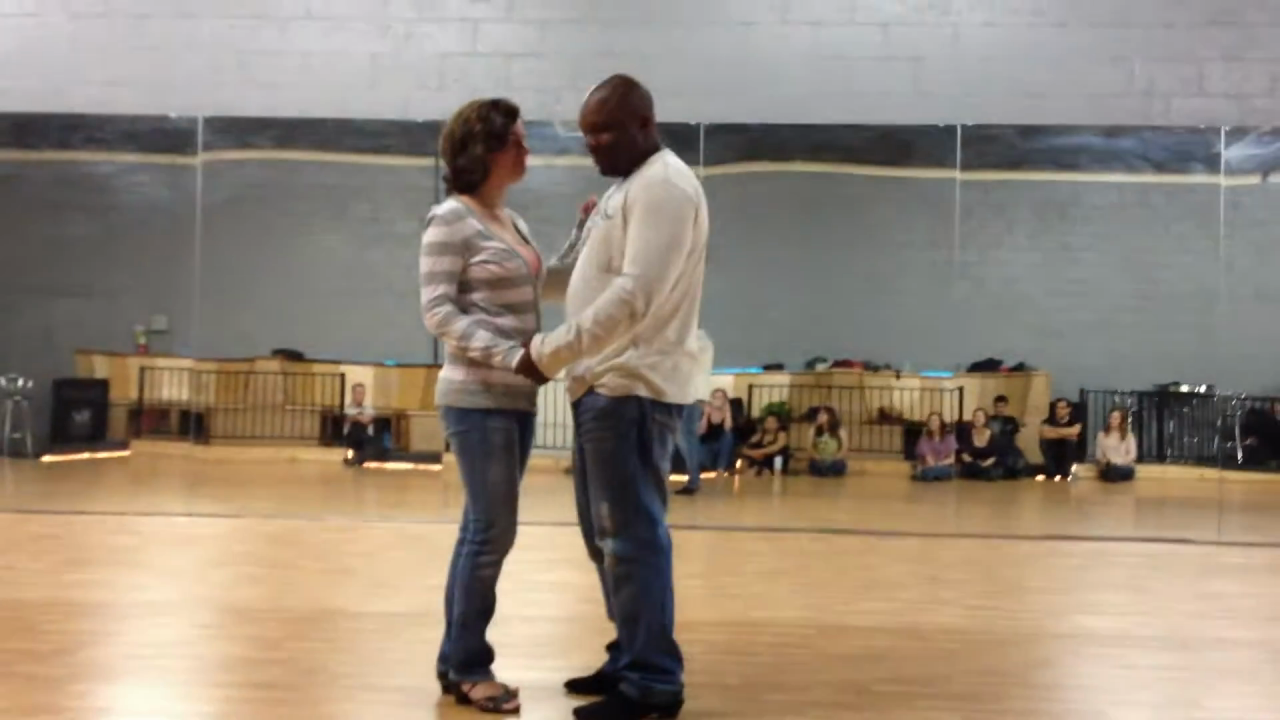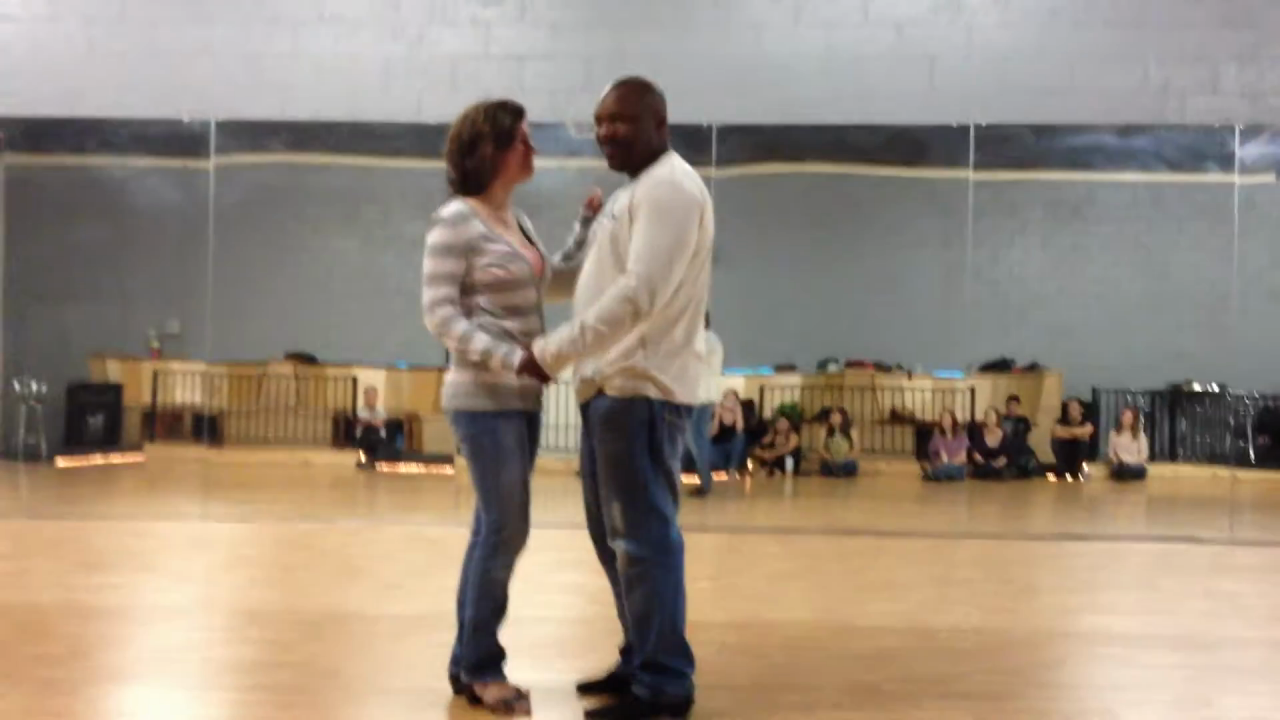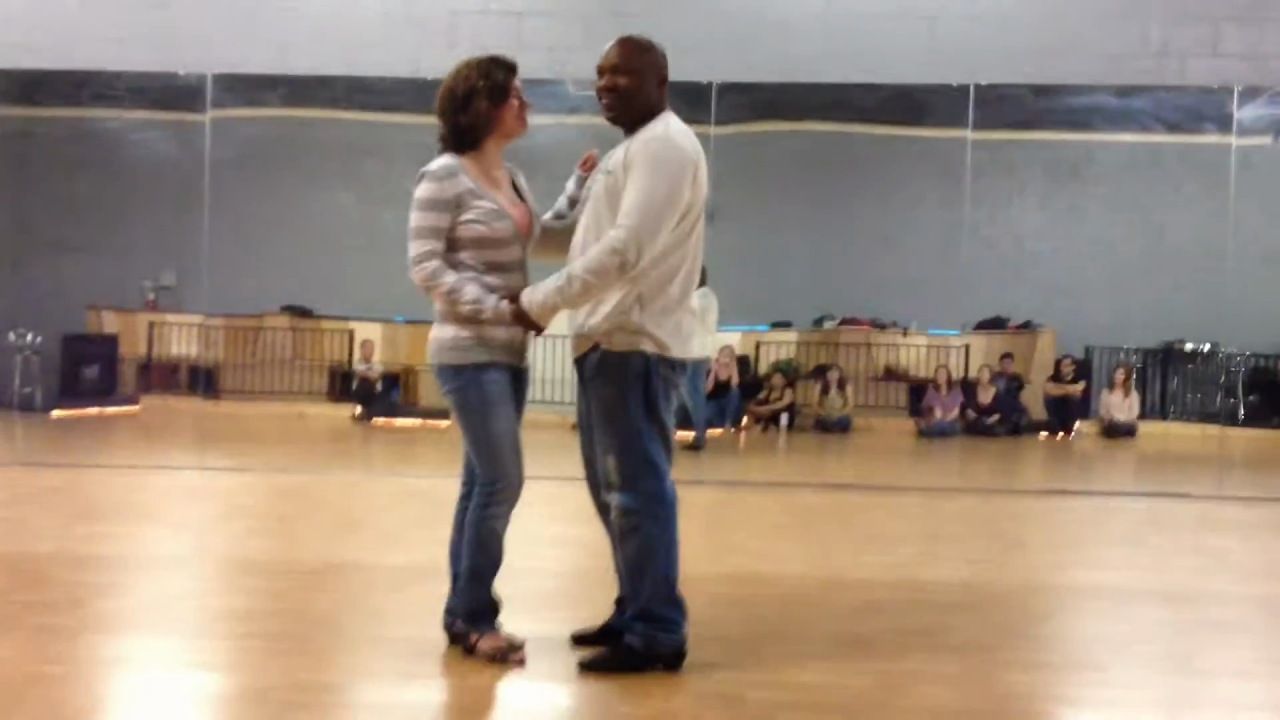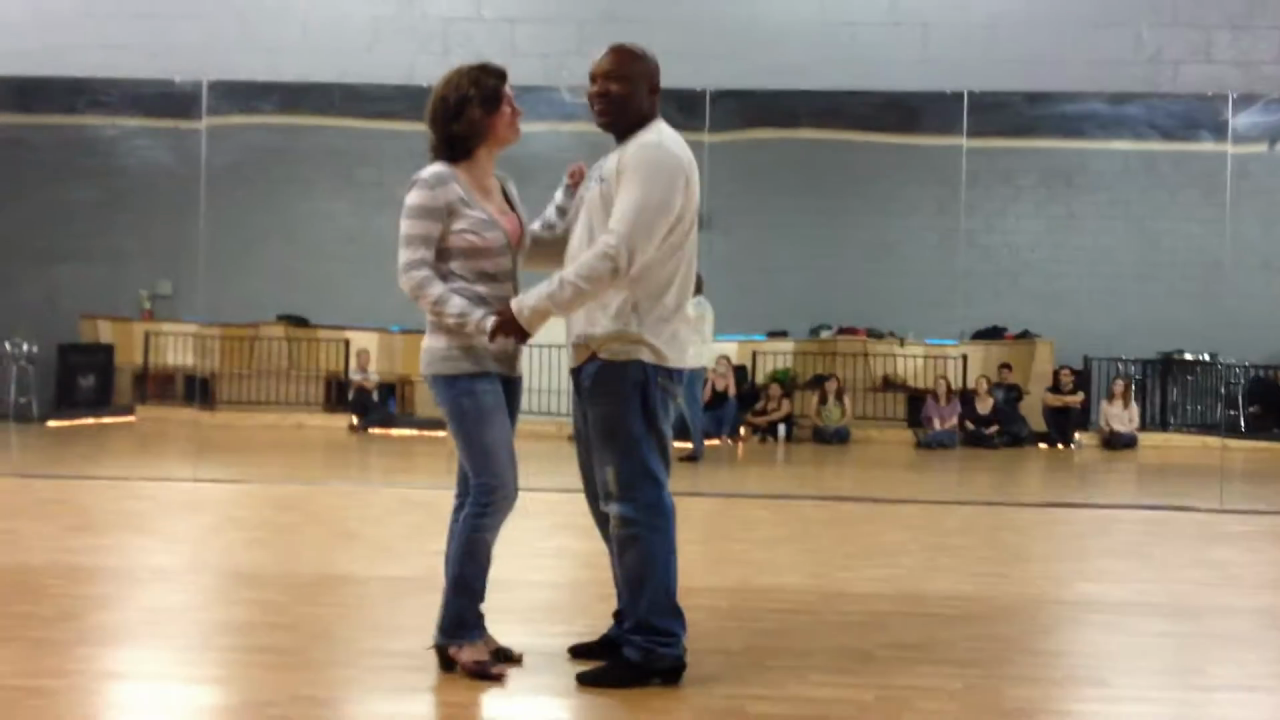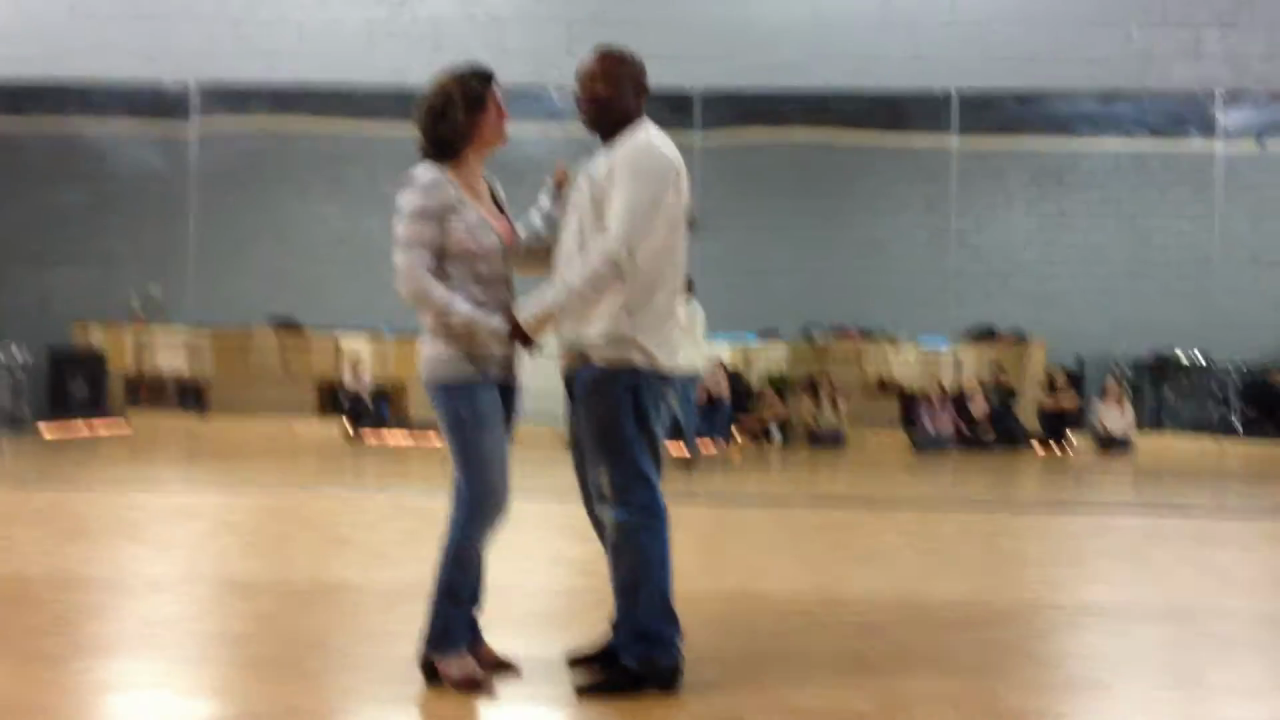
dt=0.2s
person 1, frame 1
left shoulder: (664, 186)
right shoulder: (630, 187)
left elbow: (635, 297)
left wrist: (550, 351)
right wrist: (557, 352)
left hip: (634, 388)
right hip: (606, 384)
left knee: (632, 535)
right knee: (609, 533)
right ankle: (631, 660)
person 1, frame 2
left shoulder: (671, 188)
right shoulder: (635, 190)
left elbow: (640, 295)
left wrist: (552, 351)
left hip: (642, 391)
right hip: (612, 386)
left knee: (643, 537)
right knee: (616, 536)
right ankle: (642, 662)
person 1, frame 3
left shoulder: (665, 145)
right shoulder: (633, 148)
left elbow: (627, 250)
left wrist: (540, 301)
left hip: (637, 345)
right hip: (609, 341)
left knee: (637, 490)
right knee: (616, 489)
left ankle: (657, 632)
right ankle: (637, 614)
person 1, frame 4
left shoulder: (656, 152)
right shoulder: (623, 157)
left elbow: (617, 256)
left wrist: (530, 308)
left hip: (633, 354)
right hip: (605, 351)
left knee: (635, 500)
right knee: (613, 500)
left ankle: (654, 646)
right ankle: (634, 627)
person 1, frame 5
left shoulder: (645, 154)
right shoulder: (610, 158)
left elbow: (618, 258)
left wrist: (535, 314)
left hip: (624, 359)
right hip: (599, 355)
left knee: (629, 505)
right knee: (611, 505)
left ankle: (652, 654)
right ankle: (632, 636)
person 2, frame 1
left shoulder: (511, 221)
right shoulder: (451, 219)
left elbow: (543, 287)
right elbow: (438, 311)
right wrist: (510, 355)
left hip: (516, 397)
right hip: (477, 397)
left knee: (484, 530)
right knee: (492, 531)
left ankle: (456, 659)
right ankle: (469, 667)
person 2, frame 2
left shoulder: (519, 222)
right shoulder: (456, 221)
left elbow: (554, 283)
right elbow: (440, 313)
left wrist: (587, 225)
right wrist: (507, 359)
left hip: (521, 399)
right hip: (484, 399)
left knee: (496, 532)
right knee: (504, 532)
left ankle: (469, 662)
right ankle: (481, 669)
person 2, frame 3
left shoulder: (511, 178)
right shoulder: (444, 176)
left elbow: (542, 238)
right elbow: (425, 267)
left wrist: (580, 184)
right wrist: (498, 308)
left hip: (508, 353)
right hip: (468, 352)
left knee: (483, 483)
right knee: (499, 481)
left ankle: (464, 612)
right ankle: (474, 617)
person 2, frame 4
left shoulder: (503, 186)
right shoulder: (435, 183)
left elbow: (531, 248)
right elbow: (414, 274)
left wrist: (569, 194)
right wrist: (480, 322)
left hip: (502, 362)
right hip: (462, 362)
left knee: (479, 493)
right knee: (495, 489)
left ankle: (465, 627)
right ankle: (457, 629)
person 2, frame 5
left shoulder: (490, 188)
right shoulder: (428, 186)
left elbow: (518, 252)
right elbow: (414, 280)
left wrist: (553, 199)
right wrist: (491, 326)
left hip: (496, 366)
right hip: (459, 366)
left knee: (476, 500)
right knee: (484, 497)
left ankle: (463, 634)
right ankle: (443, 643)
